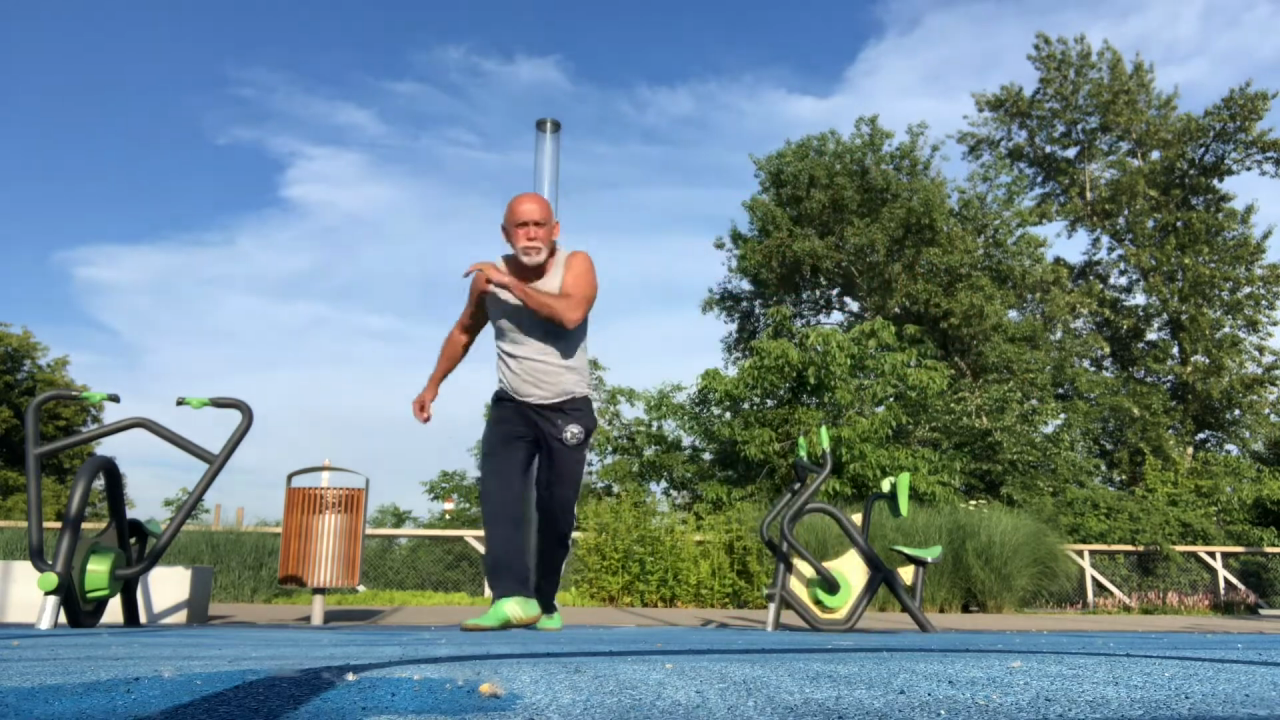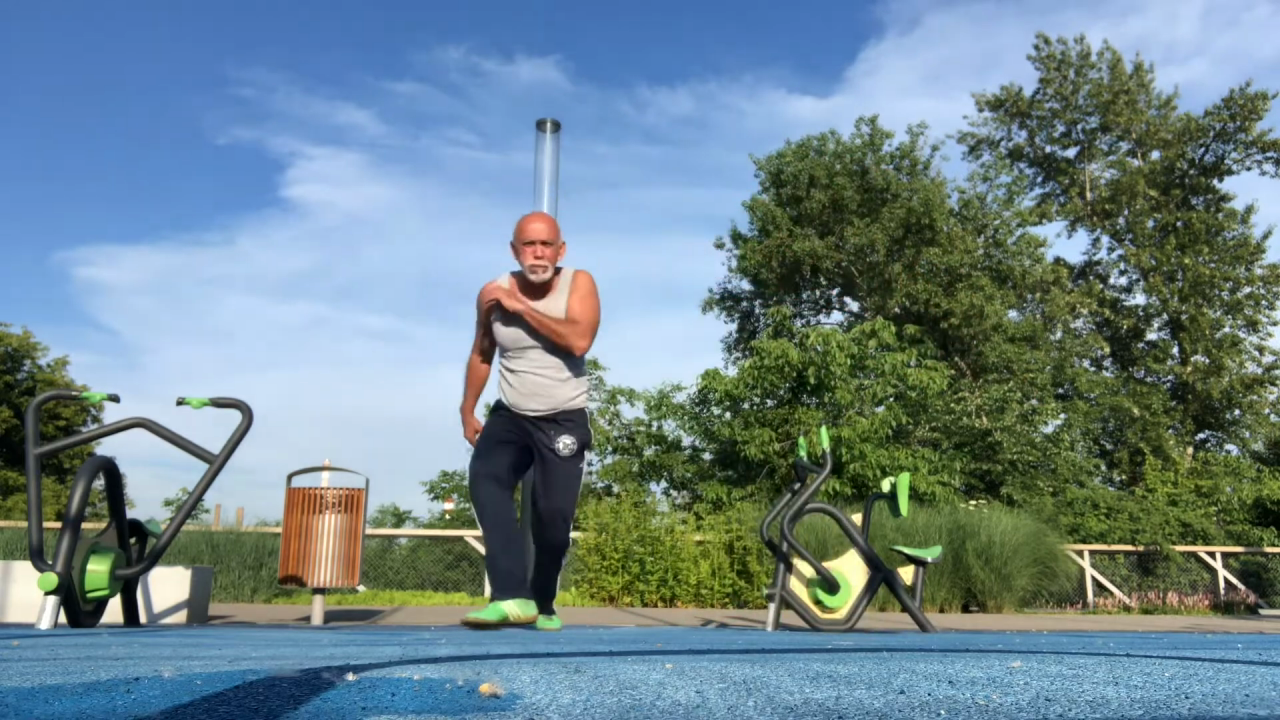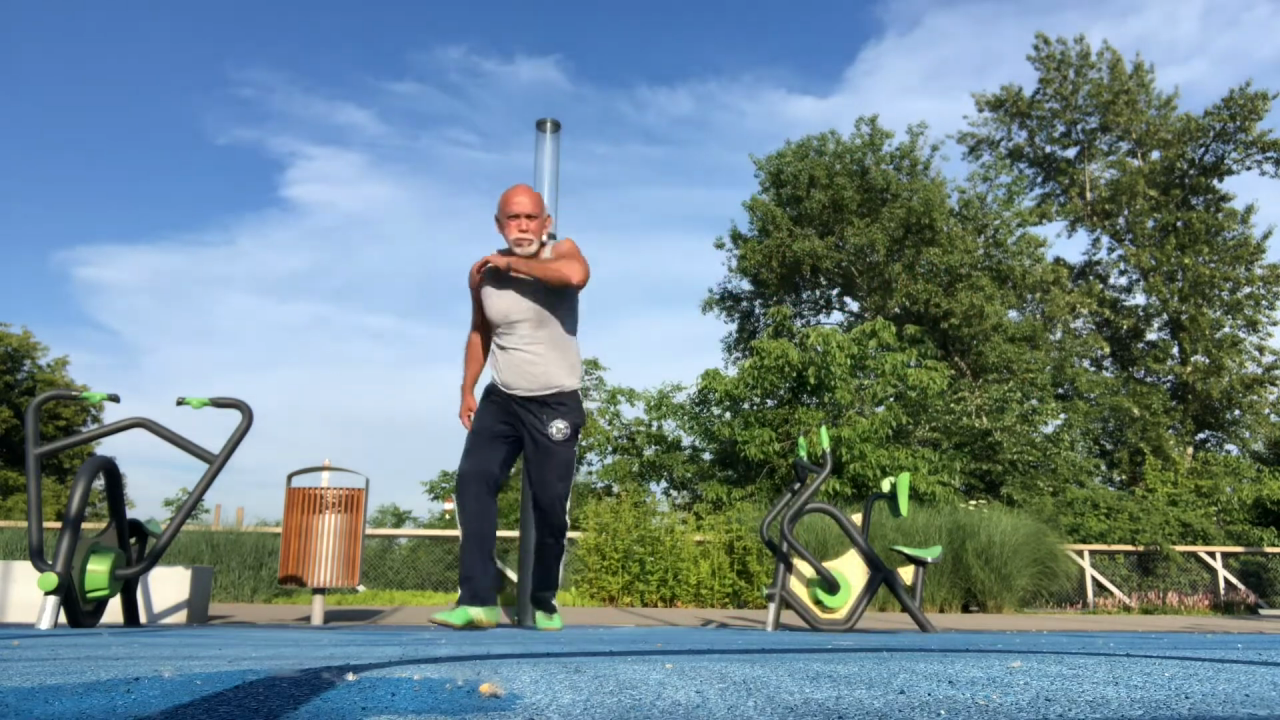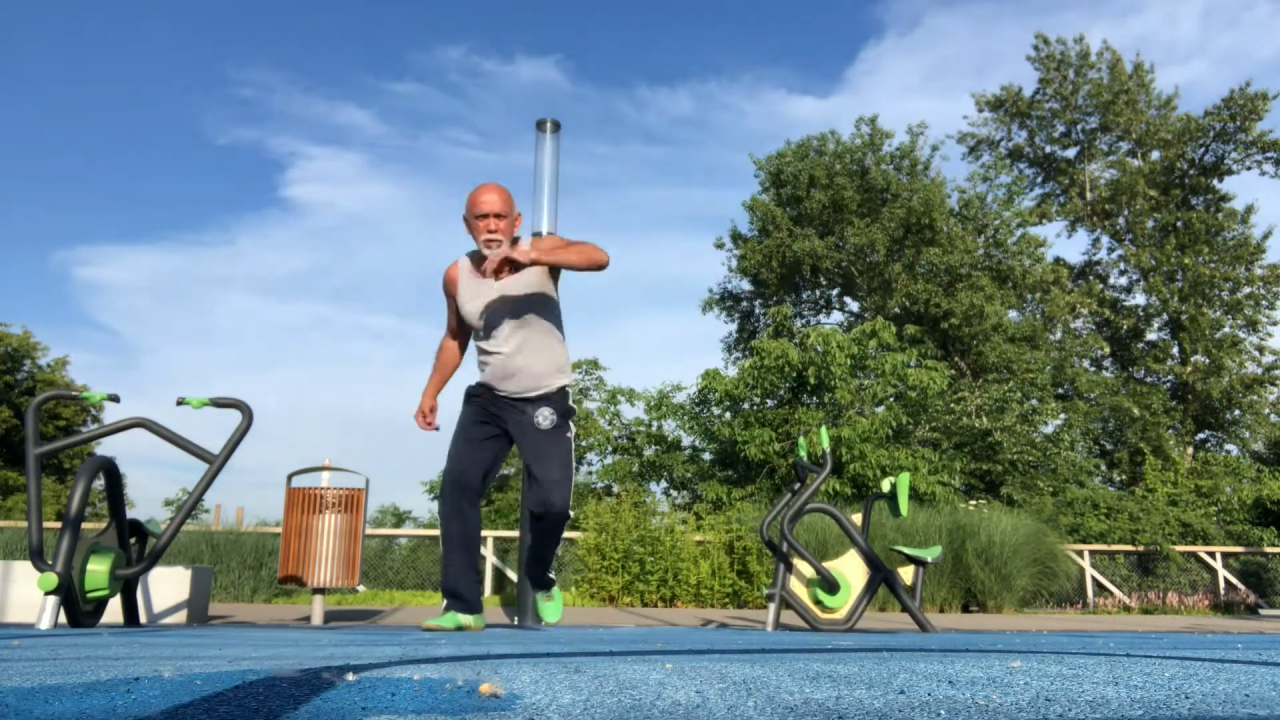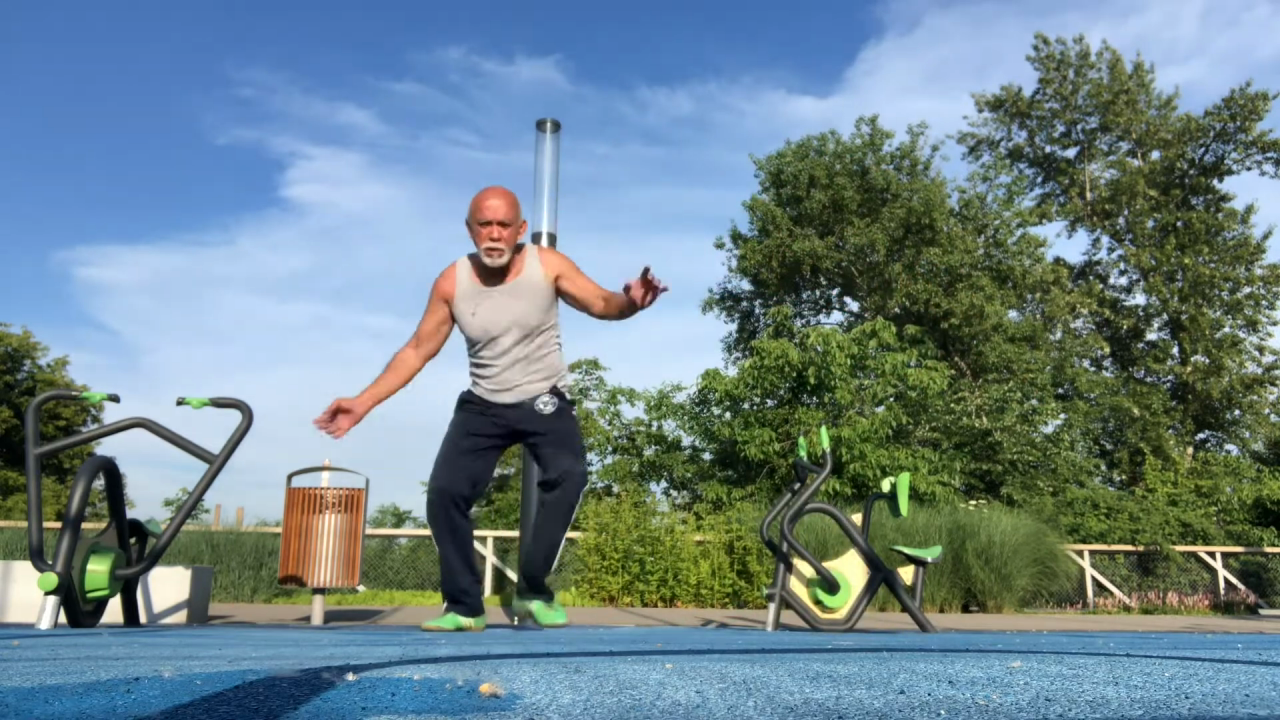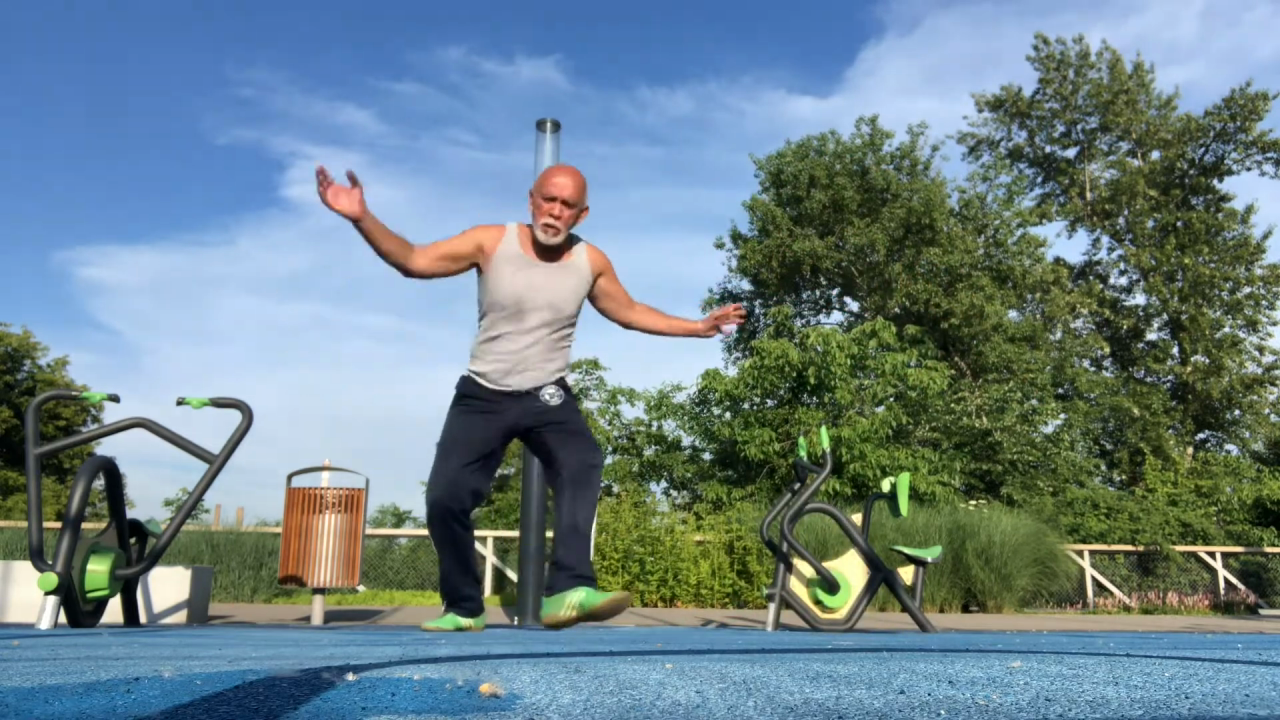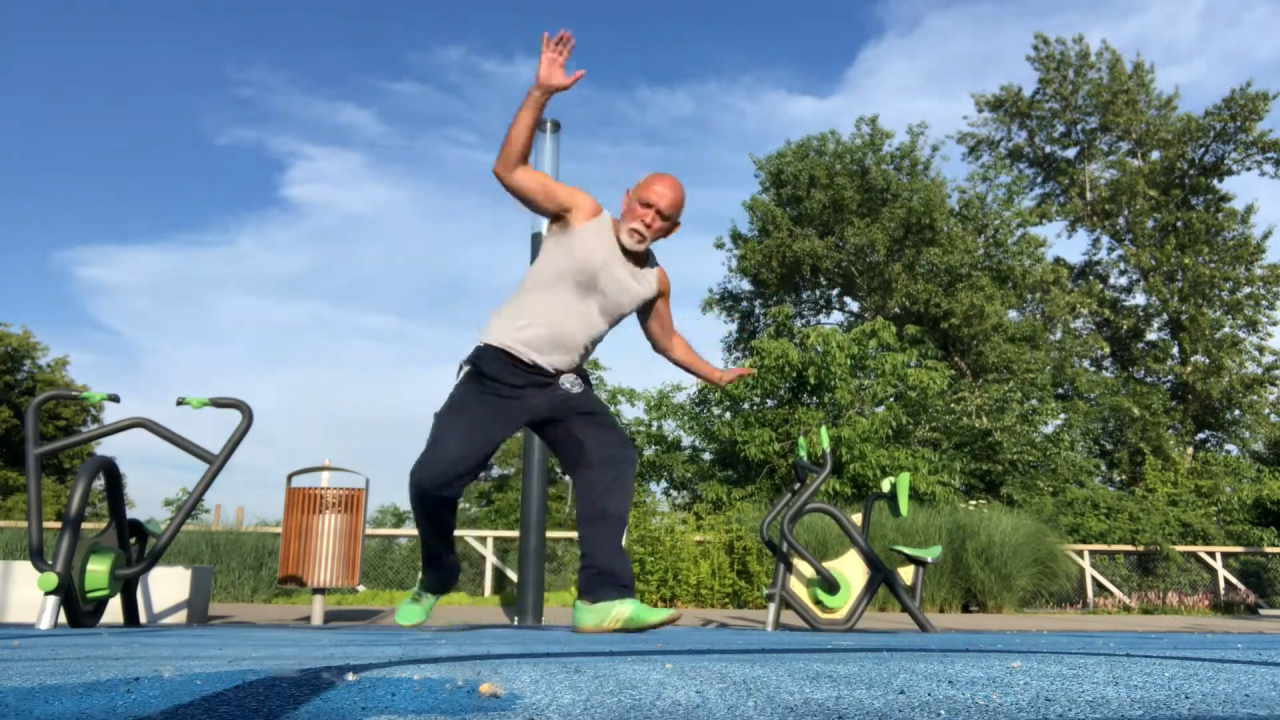
dt=0.2s
person 1, frame 1
left shoulder: (576, 264)
right shoulder: (486, 277)
left elbow: (571, 316)
right elbow: (463, 332)
left wrist: (510, 284)
right wrist: (431, 386)
left hip: (566, 409)
right hip: (512, 405)
left knee: (558, 515)
right knee: (498, 482)
left ankle: (543, 600)
right ankle: (513, 599)
person 1, frame 2
left shoulder: (579, 283)
right shoulder: (491, 295)
left elbow: (580, 343)
right elbow: (481, 354)
left wrist: (521, 308)
right wrist: (467, 411)
left hip: (564, 422)
right hip: (509, 417)
left knee: (553, 523)
right knee: (486, 479)
left ankle: (543, 605)
right ankle: (511, 598)
person 1, frame 3
left shoulder: (560, 255)
right shoulder: (482, 272)
left elbow: (578, 275)
left wrist: (510, 263)
right wrist: (466, 389)
left hip: (556, 404)
right hip: (501, 400)
left knee: (550, 511)
right knee: (473, 480)
left ankle: (543, 603)
right ankle: (477, 601)
person 1, frame 4
left shoulder: (541, 253)
right shoulder: (457, 275)
left elbow: (598, 257)
left wrist: (523, 256)
right wrist: (431, 393)
left hip: (545, 400)
right hip: (488, 400)
left knee: (551, 503)
right knee: (458, 486)
left ankle: (540, 581)
right ankle: (463, 605)
person 1, frame 5
left shoulder: (549, 266)
right shoulder: (452, 281)
left elbow: (606, 306)
right elbow: (418, 349)
left wrist: (634, 300)
right wrist: (363, 402)
left hip: (543, 401)
right hip: (483, 405)
left knee: (568, 472)
right knee: (445, 492)
left ankle: (533, 592)
right ankle: (465, 606)
person 1, frame 6
left shoulder: (591, 261)
right shoulder: (493, 242)
left elbow: (629, 311)
right elbow: (413, 261)
left wrist: (698, 327)
right wrist: (362, 218)
left hip: (546, 393)
right hip: (483, 393)
left knee: (581, 461)
right knee: (445, 499)
left ankle: (568, 593)
right ankle: (464, 607)
person 1, frame 7
left shoulder: (654, 281)
right shoulder: (579, 212)
left elbow: (666, 340)
right elbow: (508, 169)
left wrist: (718, 374)
right wrist: (539, 93)
left hip: (561, 385)
right hip: (497, 371)
left knee: (609, 460)
right knee: (436, 476)
left ankle: (603, 599)
right ankle: (435, 582)
